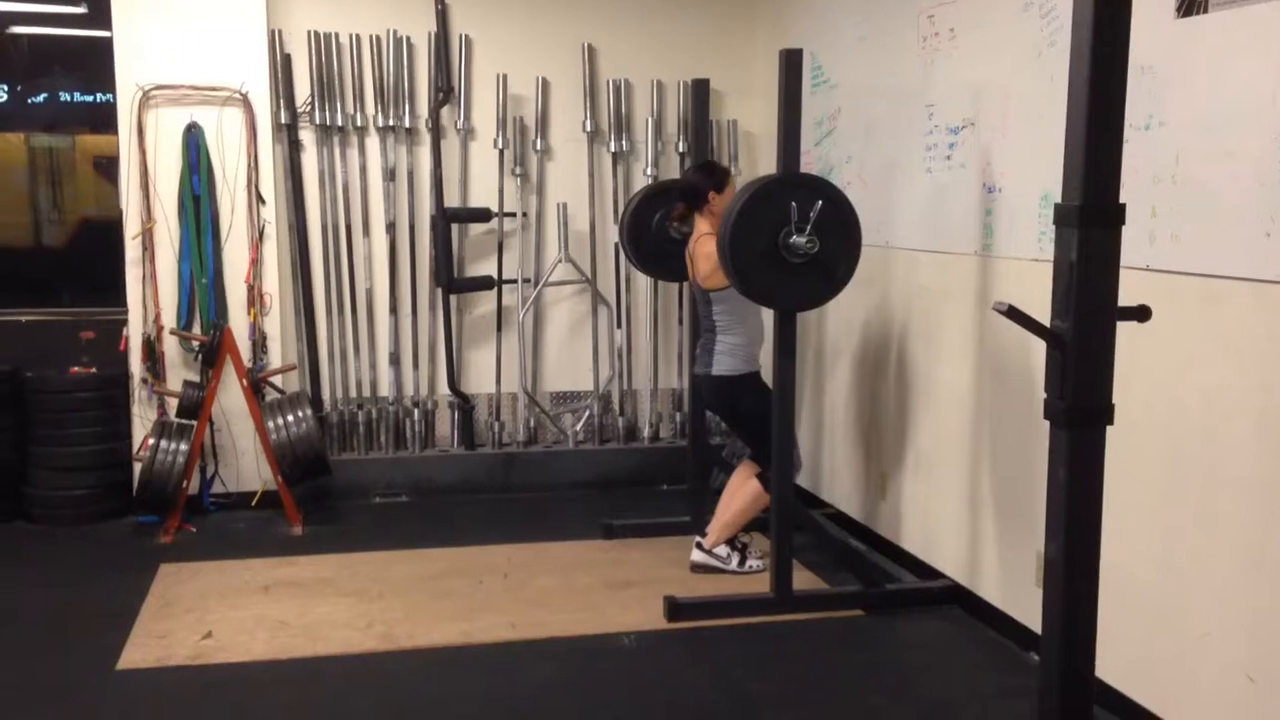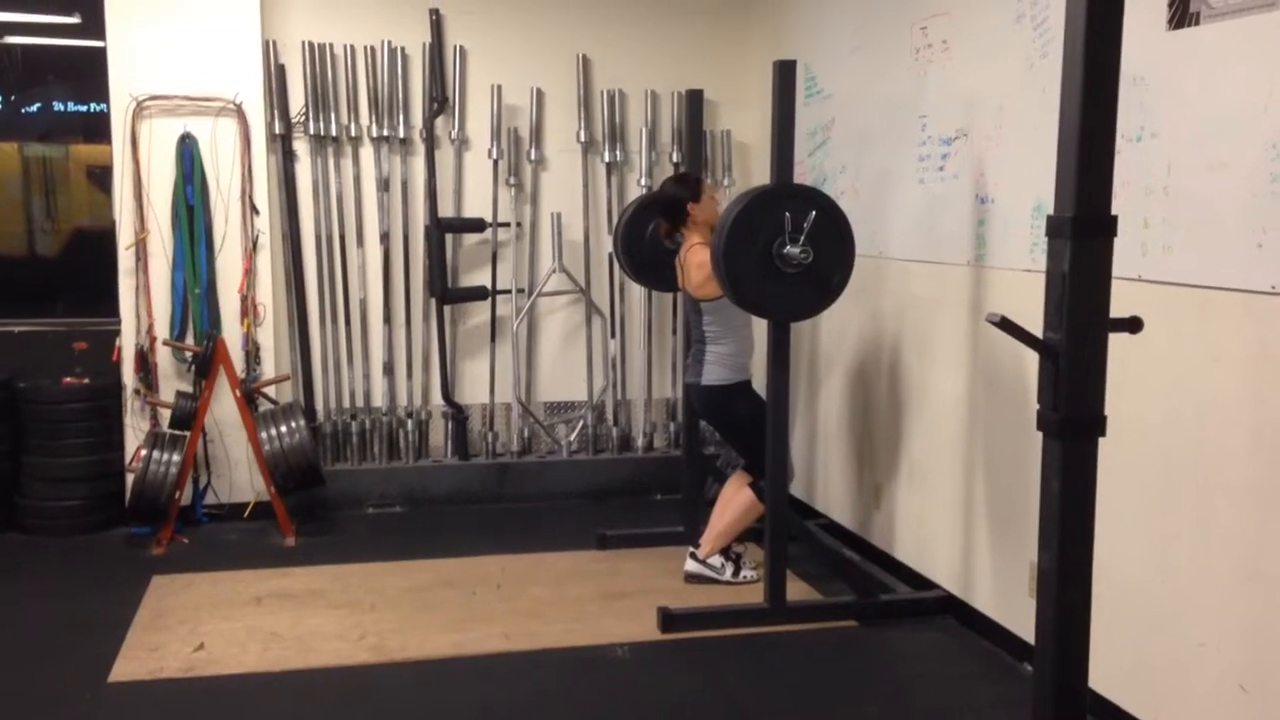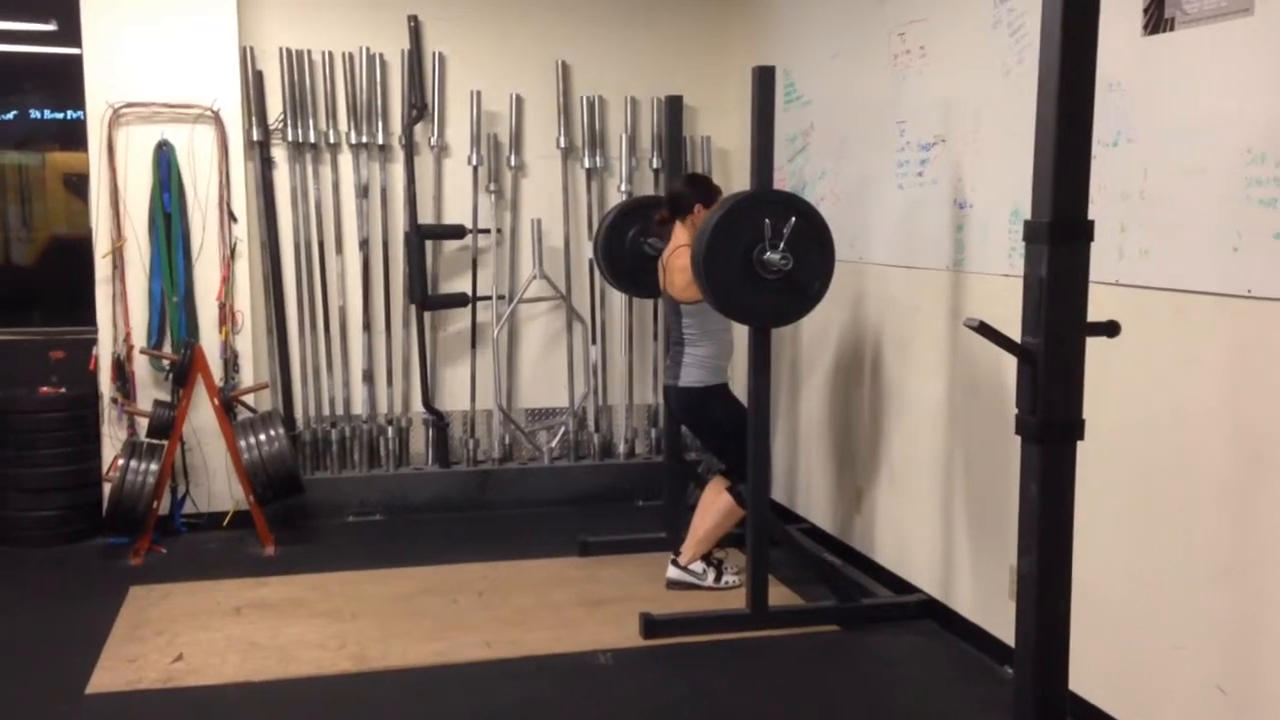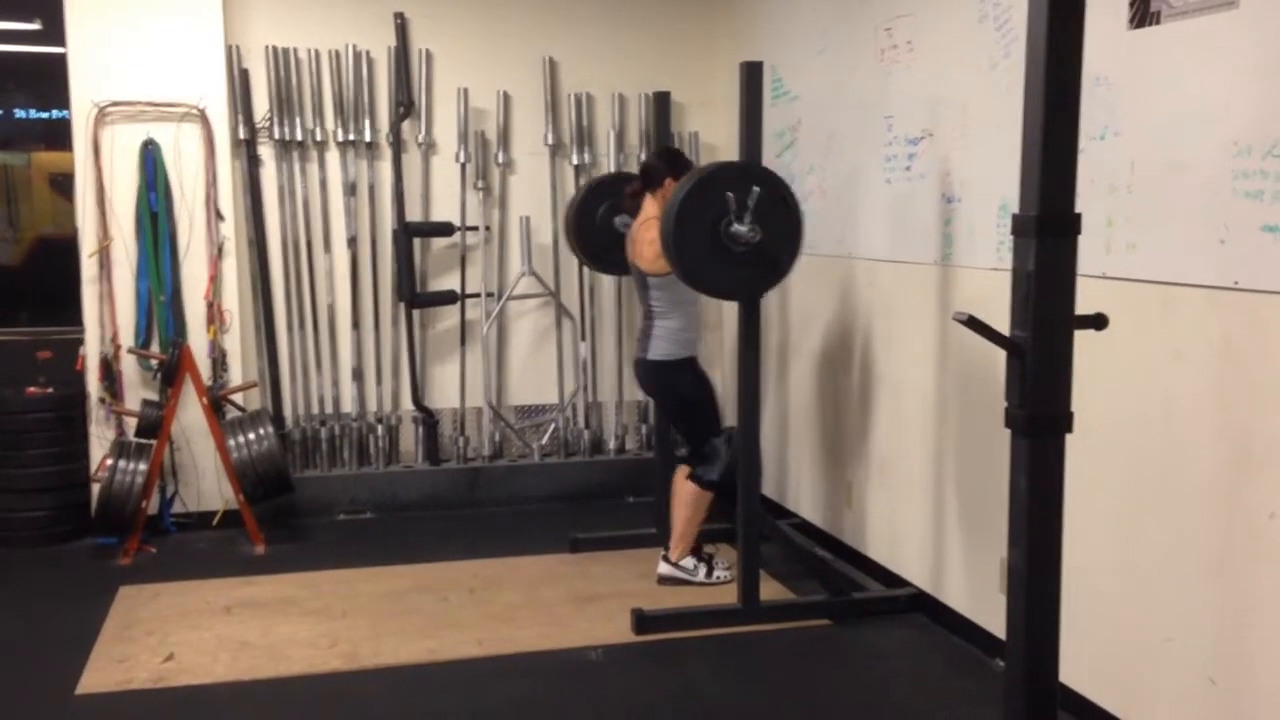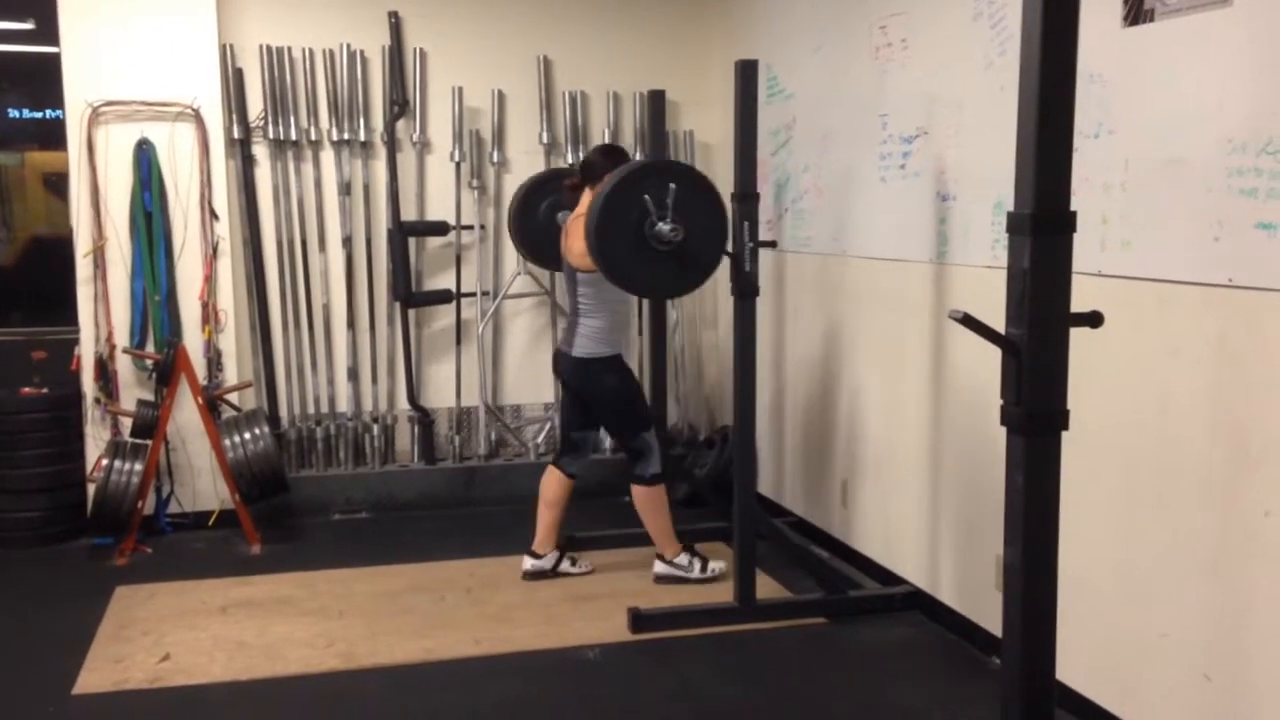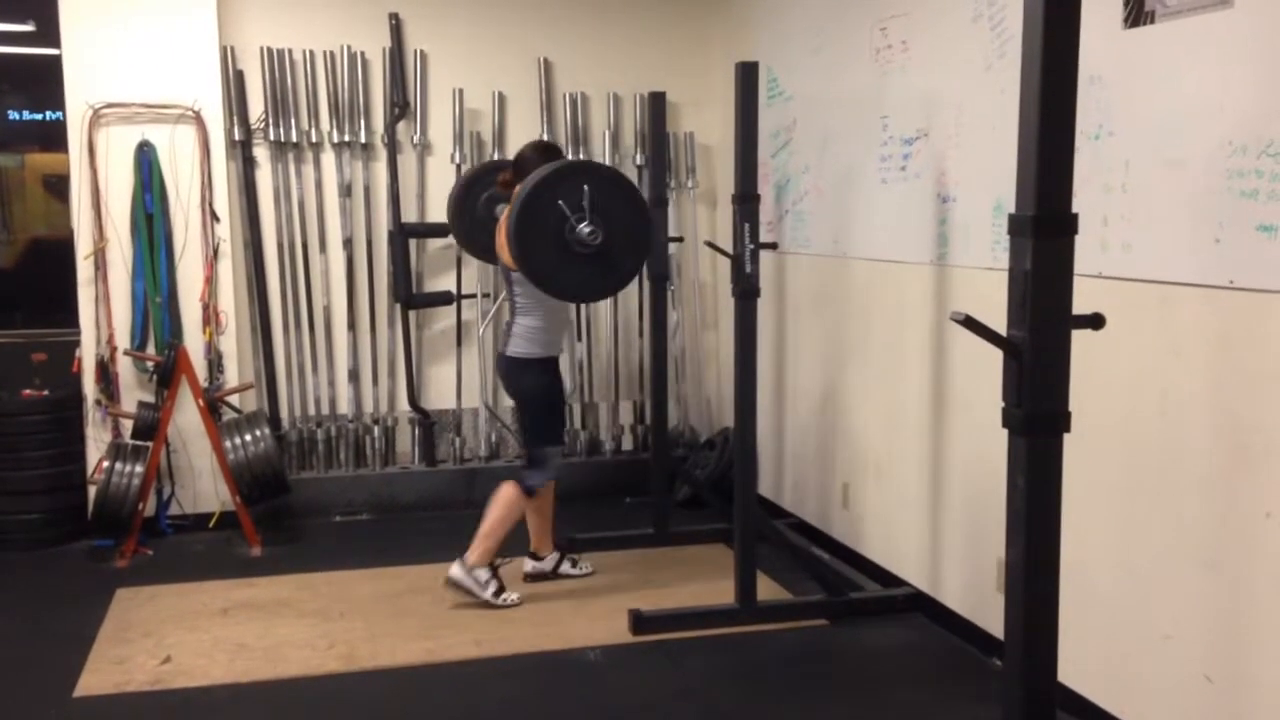
dt=0.5s
person 1, frame 1
left shoulder: (698, 244)
right shoulder: (712, 250)
left hip: (718, 370)
right hip: (730, 376)
left knee: (765, 453)
left ankle: (718, 533)
right ankle: (712, 546)
person 1, frame 2
left shoulder: (690, 253)
right shoulder: (704, 259)
left hip: (709, 379)
right hip: (722, 384)
left knee: (758, 463)
left ankle: (713, 544)
right ankle: (706, 556)
person 1, frame 3
left shoulder: (673, 255)
right shoulder: (689, 262)
left hip: (686, 384)
right hip: (700, 389)
left knee: (737, 467)
right knee: (751, 475)
left ankle: (695, 550)
right ankle: (688, 562)
person 1, frame 4
left shoulder: (640, 229)
right shoulder: (656, 234)
left hip: (656, 359)
right hip: (670, 362)
left knee: (701, 451)
right knee: (710, 455)
left ankle: (681, 547)
right ankle: (678, 560)
person 1, frame 5
left shoulder: (575, 224)
right shoulder: (590, 232)
left hip: (574, 357)
right hip: (596, 361)
left knee: (572, 453)
right knee: (645, 453)
left ankle: (541, 554)
right ankle: (673, 558)
person 1, frame 6
left shoulder: (511, 221)
left hip: (522, 355)
right hip: (532, 359)
left knee: (540, 460)
right knee: (537, 468)
left ankle: (543, 556)
right ankle: (472, 564)
